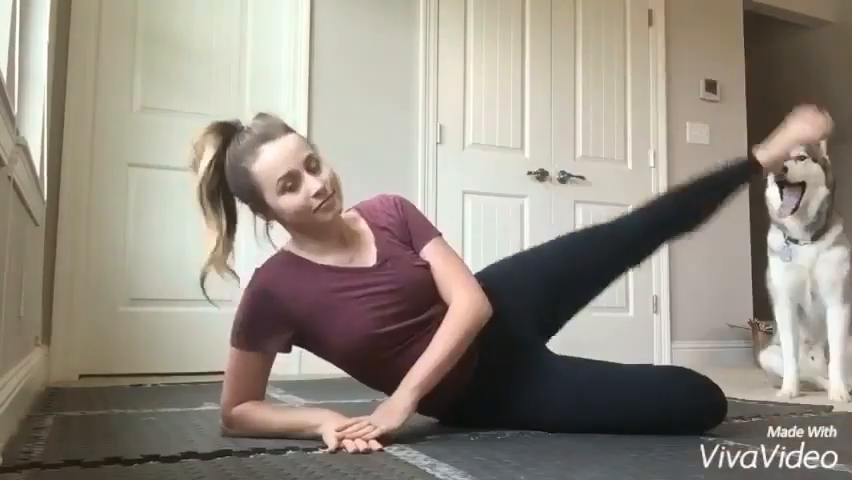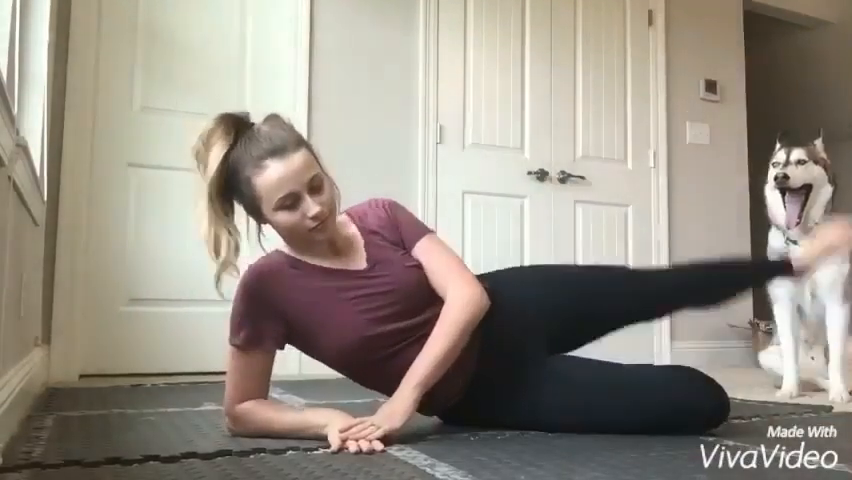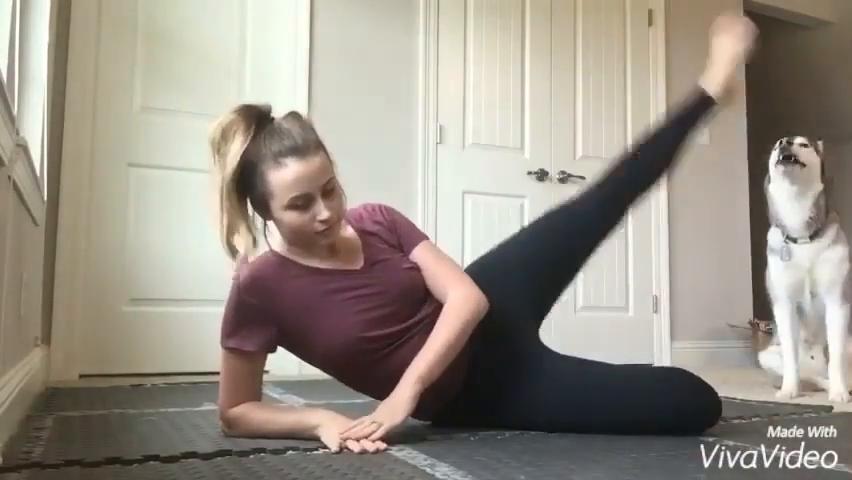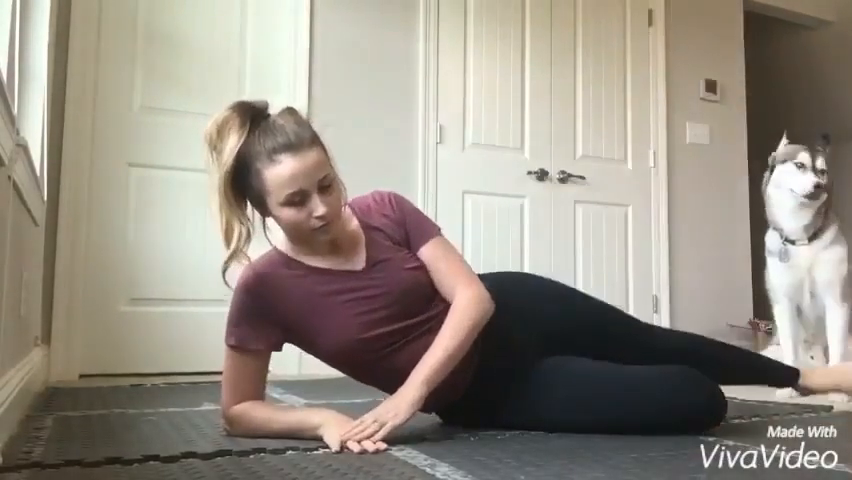
dt=0.3s
person 1, frame 1
left shoulder: (392, 212)
right shoulder: (273, 291)
left elbow: (471, 304)
right elbow: (236, 411)
left wrist: (402, 400)
right wrist: (323, 420)
left hip: (500, 313)
right hip: (483, 393)
left knee: (630, 234)
left ankle: (759, 159)
person 1, frame 2
left shoulder: (383, 217)
right shoulder: (267, 288)
left elbow: (468, 294)
right elbow: (241, 411)
left wrist: (404, 397)
right wrist: (326, 419)
left hip: (505, 316)
right hip: (483, 394)
left knee: (649, 288)
left ankle: (790, 263)
person 1, frame 3
left shoulder: (379, 222)
right shoulder: (259, 288)
left elbow: (467, 300)
right elbow: (236, 412)
left wrist: (403, 395)
right wrist: (320, 418)
left hip: (489, 318)
right hip: (479, 389)
left knee: (604, 199)
right knee: (693, 399)
left ankle: (710, 91)
person 1, frame 4
left shoulder: (387, 211)
right shoulder: (264, 289)
left elbow: (472, 297)
right elbow: (237, 411)
left wrist: (408, 394)
right wrist: (322, 419)
left hip: (510, 315)
right hip: (483, 394)
left knee: (655, 343)
